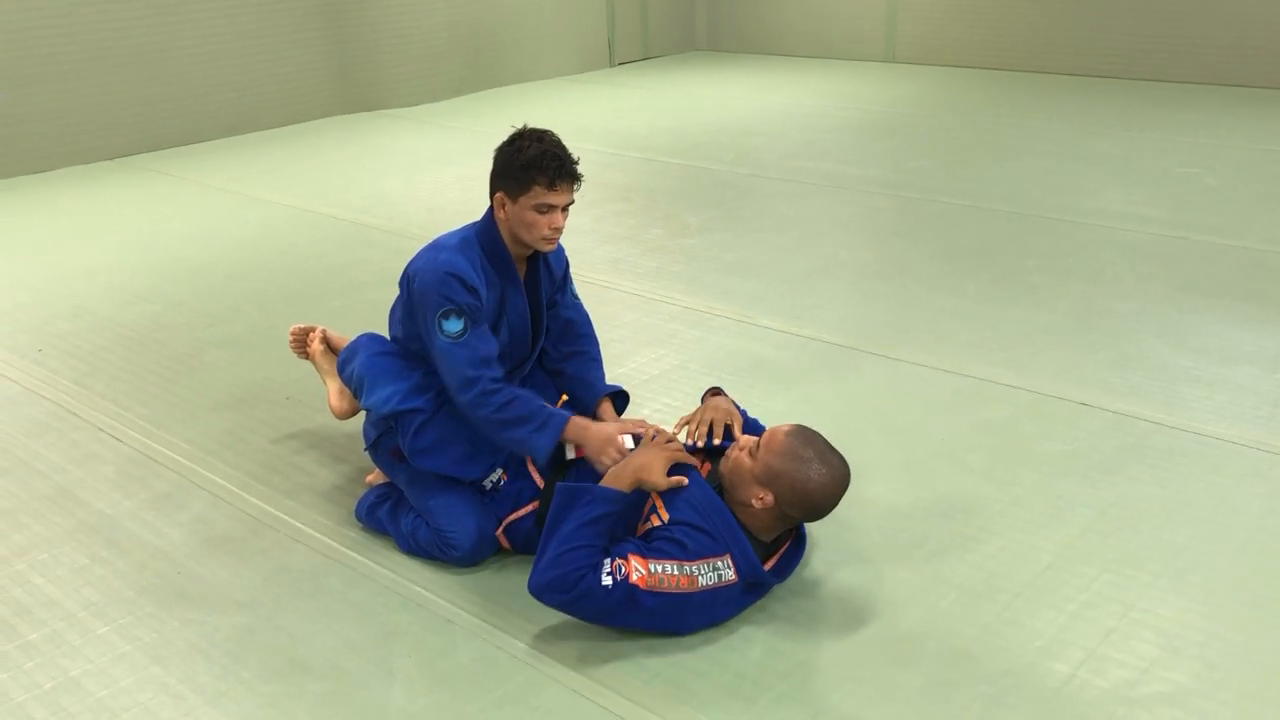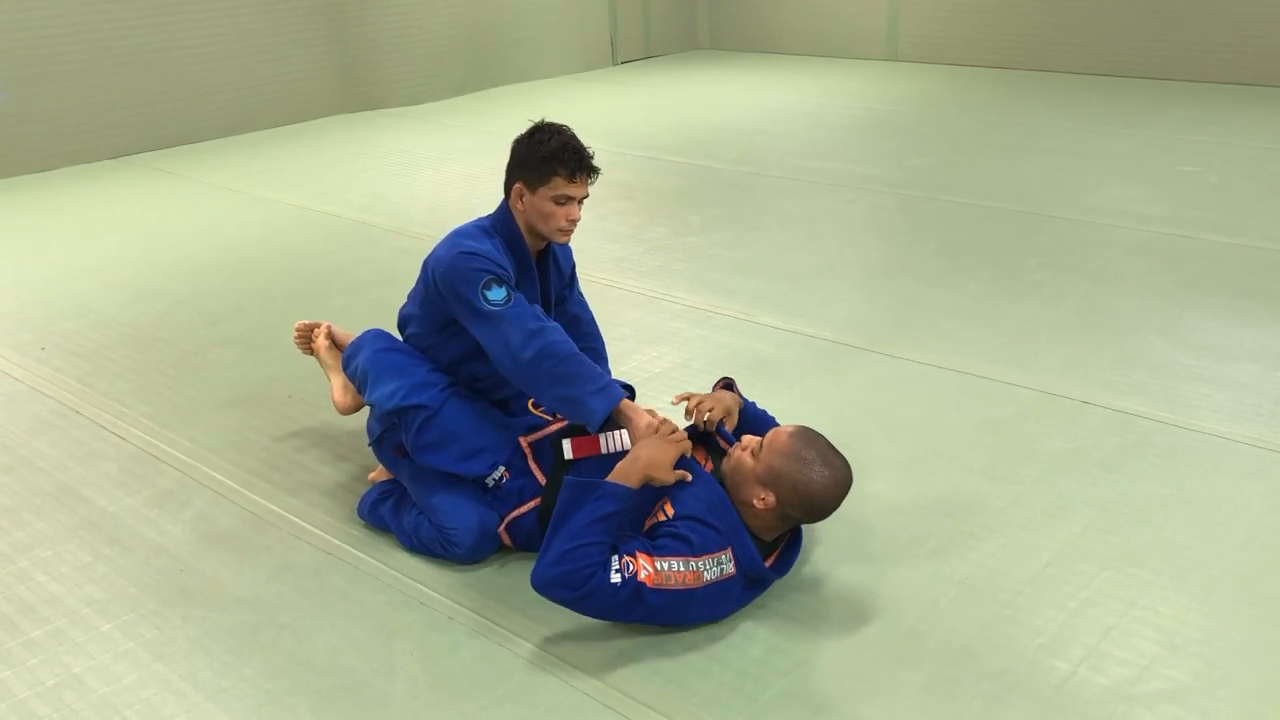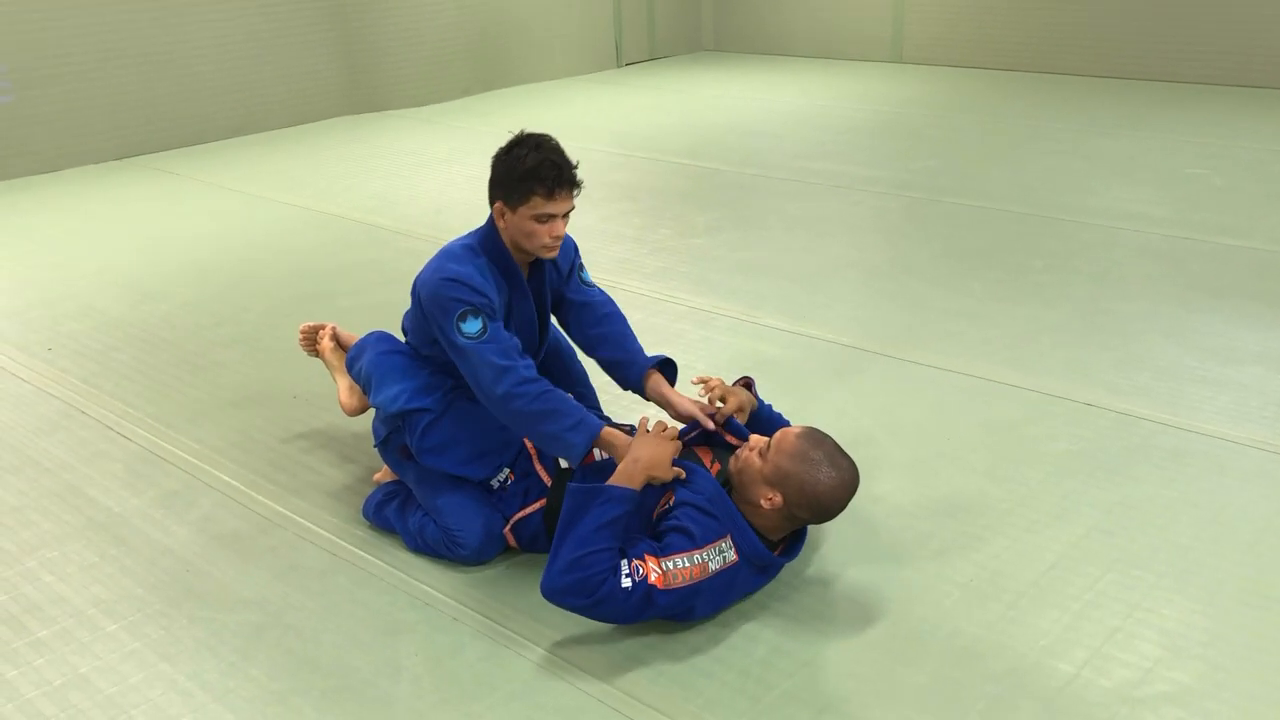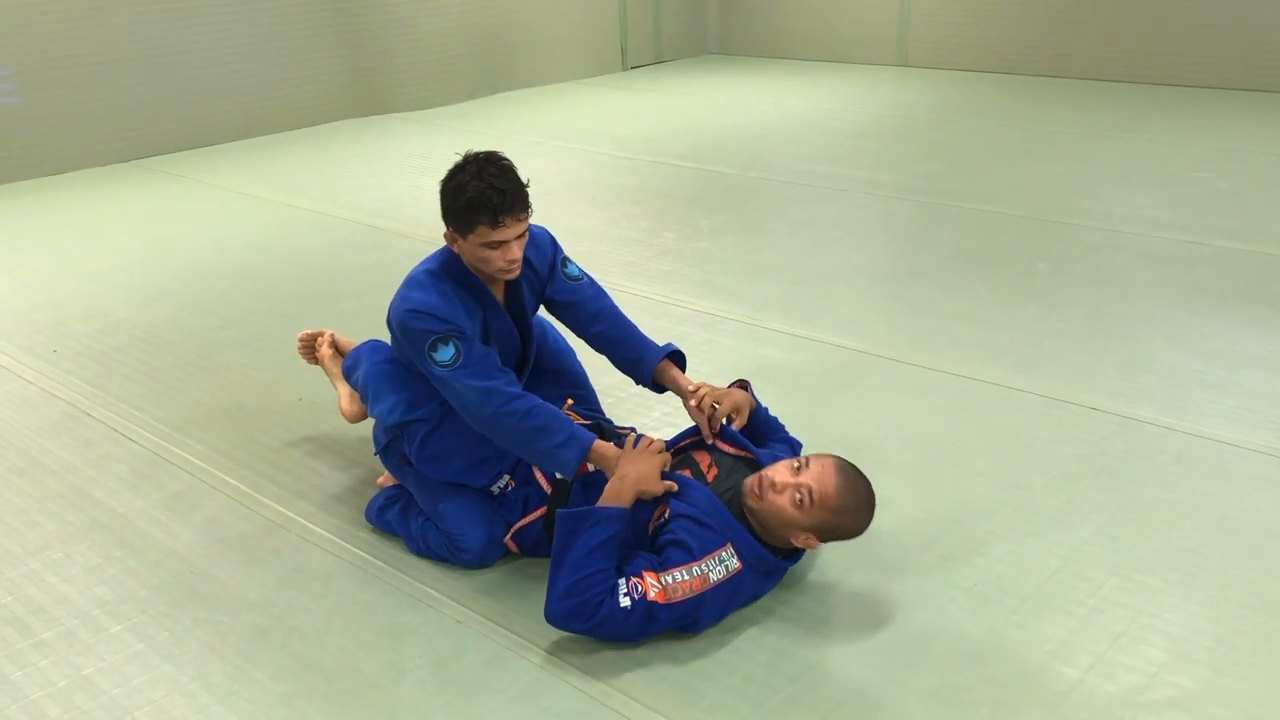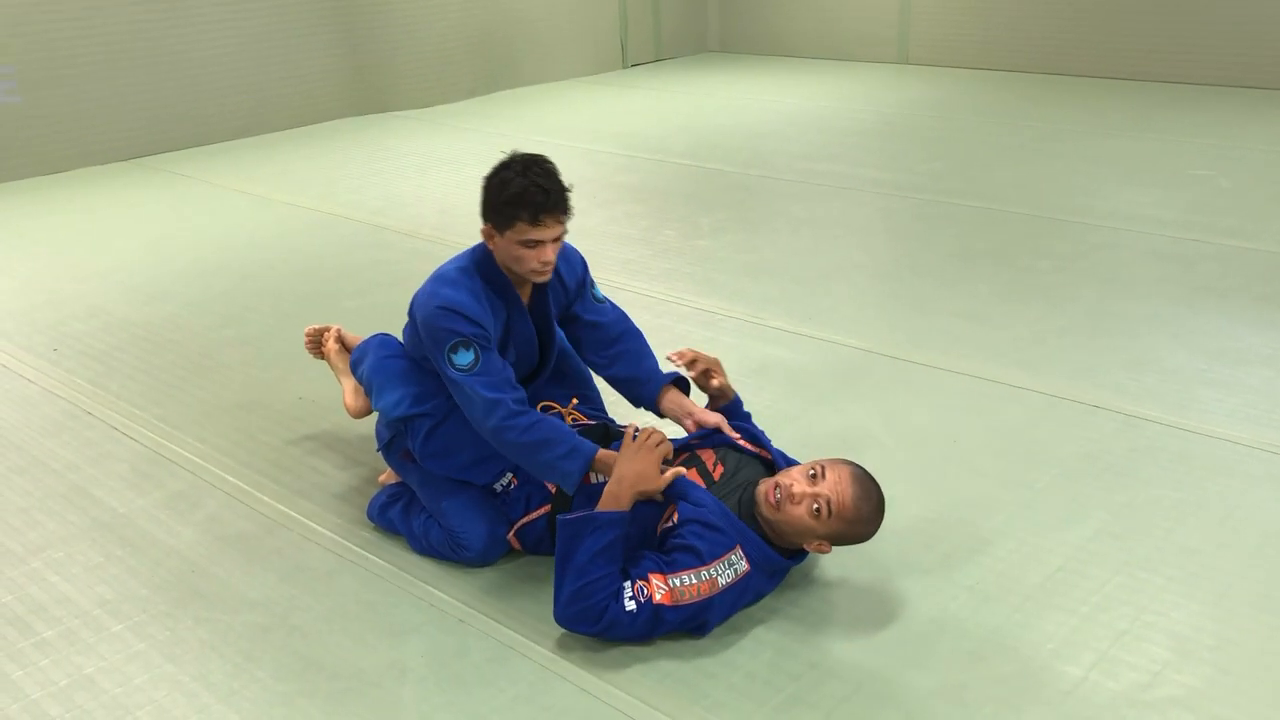
dt=0.4s
person 1, frame 1
left shoulder: (696, 558)
right shoulder: (772, 521)
left elbow: (560, 582)
right elbow: (748, 444)
left wrist: (620, 478)
right wrist: (723, 404)
left hip: (523, 492)
left ankle: (357, 365)
person 1, frame 2
left shoulder: (703, 556)
right shoulder: (775, 519)
left elbow: (566, 577)
right elbow: (767, 438)
left wrist: (632, 472)
right wrist: (732, 402)
left hip: (521, 486)
left knee: (413, 401)
left ankle: (358, 359)
person 1, frame 3
left shoulder: (707, 552)
left elbow: (583, 587)
left wrist: (632, 471)
right wrist: (750, 401)
left hip: (523, 492)
left knee: (399, 376)
left ankle: (363, 359)
person 1, frame 4
left shoulder: (712, 560)
right shoulder: (769, 465)
left elbow: (580, 608)
right elbow: (776, 440)
left wrist: (621, 489)
right wrist: (743, 400)
left hip: (526, 492)
left ankle: (362, 367)
right ankle: (366, 379)
person 1, frame 5
left shoulder: (721, 563)
right shoulder: (775, 469)
left elbow: (589, 610)
left wrist: (621, 488)
right wrist: (723, 392)
left hip: (534, 491)
right hip: (578, 434)
left ankle: (370, 360)
right ankle: (371, 373)
person 2, frame 1
left shoulder: (545, 256)
right shoulder: (447, 273)
left elbow: (573, 346)
right elbow: (479, 390)
left wrist: (605, 416)
right wrist: (579, 431)
right hip: (428, 416)
right knee: (466, 538)
person 2, frame 2
left shoulder: (555, 252)
right shoulder: (468, 260)
left elbow: (578, 337)
right elbow: (533, 351)
left wrist: (618, 406)
right wrist: (625, 413)
left hip: (501, 398)
person 2, frame 3
left shoulder: (553, 250)
right shoulder: (453, 281)
left elbow: (599, 323)
right elbow: (511, 387)
left wrist: (664, 393)
right wrist: (613, 442)
right hip: (436, 415)
right knee: (473, 540)
right ankle: (409, 474)
person 2, frame 4
left shoulder: (534, 248)
right shoulder: (422, 309)
left elbow: (596, 315)
right elbow: (499, 407)
left wrist: (677, 382)
right wrist: (605, 456)
right hip: (435, 425)
right knee: (475, 544)
right ankle: (412, 481)
person 2, frame 5
left shoulder: (561, 265)
right shoulder: (448, 305)
left elbow: (612, 342)
right elbow: (503, 419)
left wrist: (681, 408)
right wrist: (608, 465)
right hip: (438, 423)
right knee: (479, 543)
right ankle: (413, 473)
